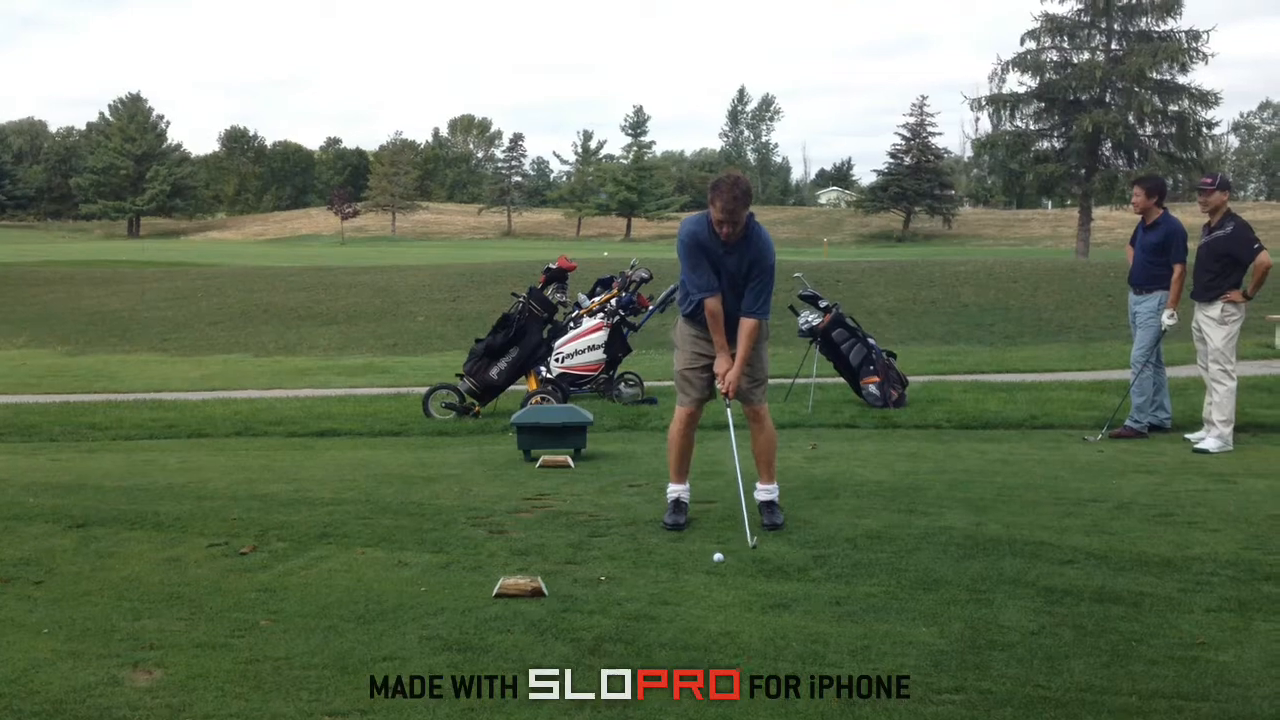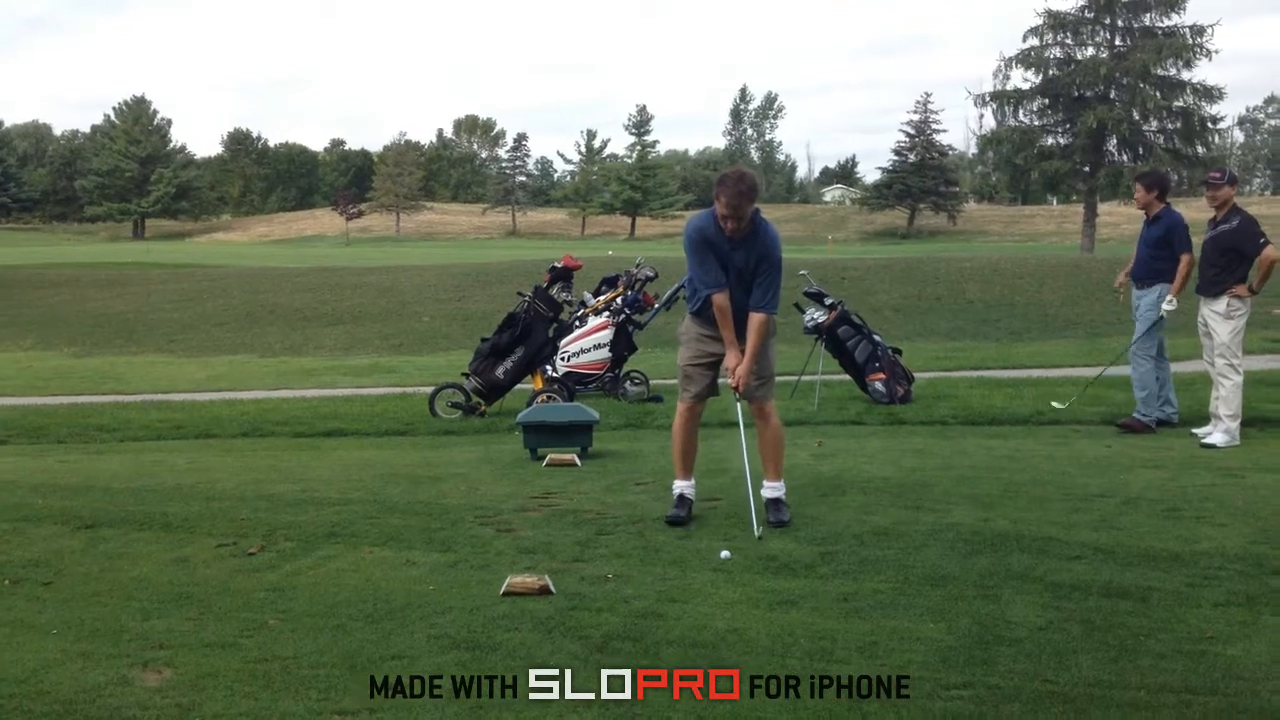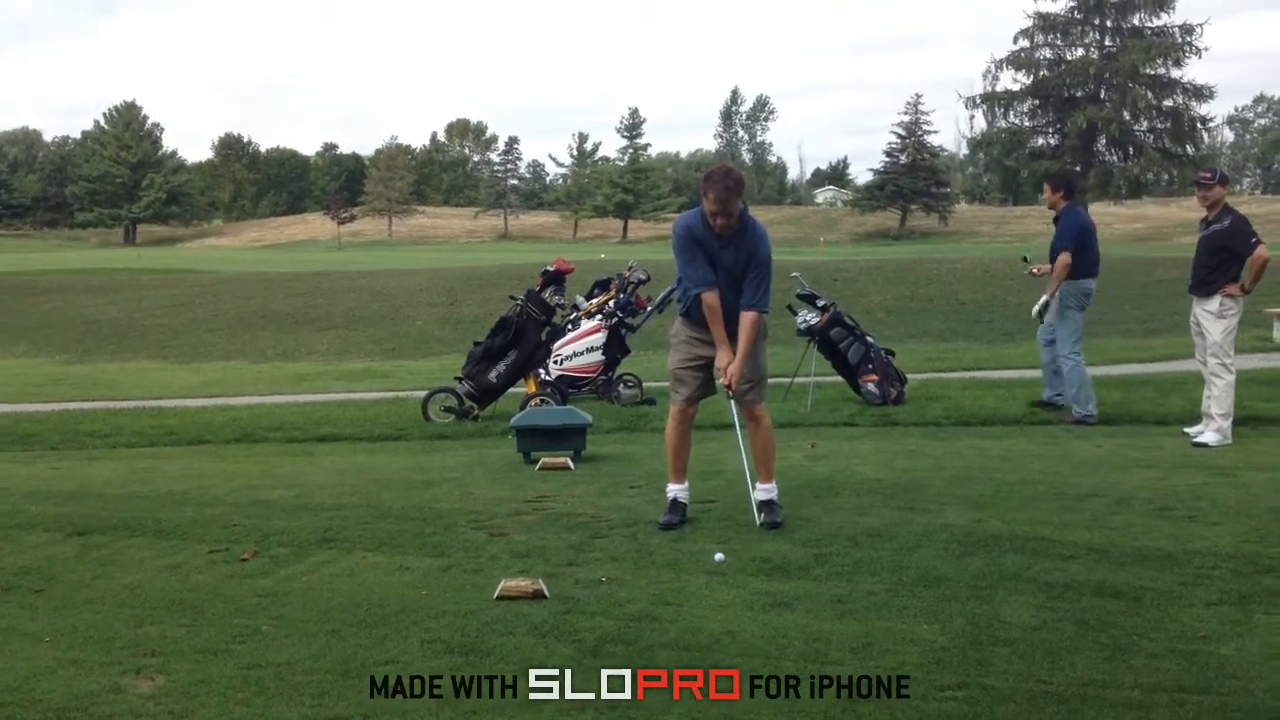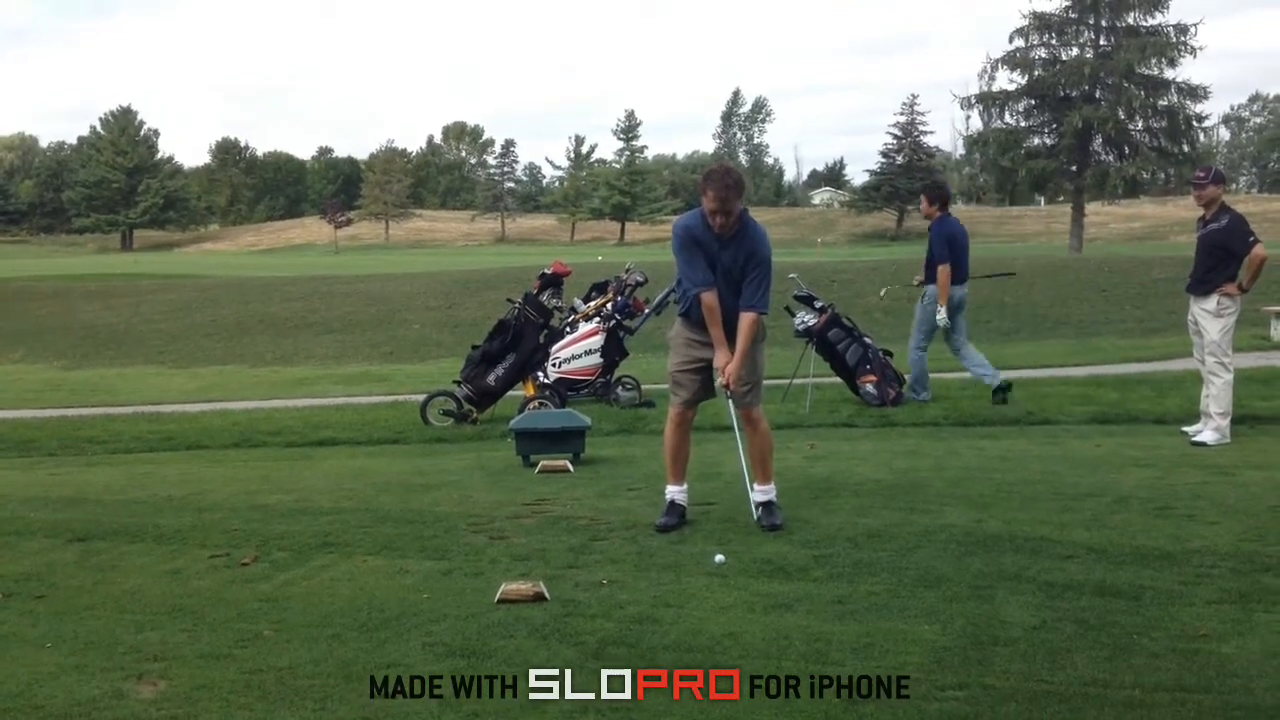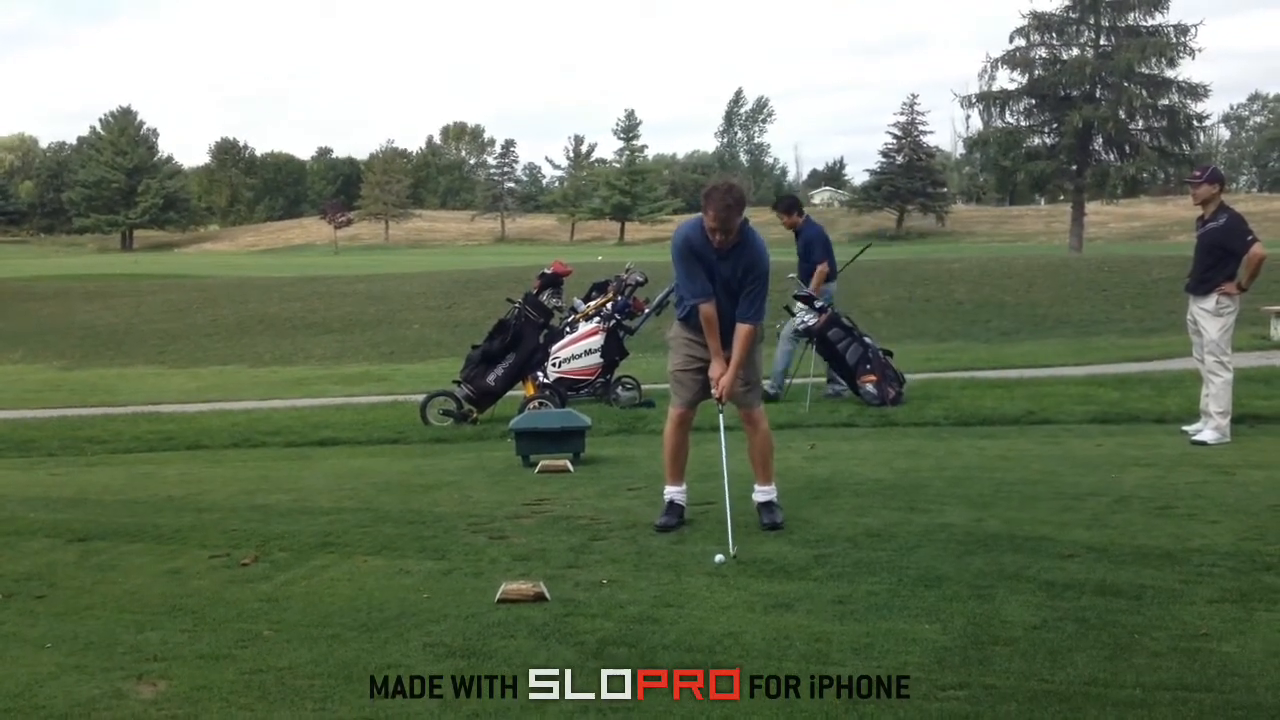
dt=1s
person 1, frame 1
left shoulder: (761, 244)
right shoulder: (691, 232)
left elbow: (753, 314)
right elbow: (708, 298)
left wrist: (738, 366)
right wrist: (720, 354)
left hip: (746, 329)
right hip: (697, 328)
left knee: (757, 410)
right knee: (686, 412)
left ankle: (768, 495)
right ankle: (677, 495)
person 1, frame 2
left shoulder: (768, 239)
right shoulder: (698, 229)
left elbow: (761, 308)
right elbow: (716, 294)
left wrist: (747, 362)
right wrist: (730, 349)
left hip: (753, 326)
right hip: (704, 325)
left knee: (764, 407)
right knee: (689, 406)
left ankle: (774, 492)
right ankle: (683, 490)
person 1, frame 3
left shoulder: (756, 237)
right shoulder: (686, 228)
left elbow: (752, 306)
right elbow: (706, 292)
left wrist: (738, 359)
right wrist: (720, 348)
left hip: (744, 328)
right hip: (694, 328)
left knee: (755, 410)
right knee: (681, 409)
left ankle: (766, 494)
right ankle: (677, 495)
person 1, frame 4
left shoulder: (756, 239)
right shoulder: (685, 229)
left elbow: (752, 308)
right elbow: (705, 293)
left wrist: (737, 359)
right wrist: (719, 350)
left hip: (742, 330)
right hip: (693, 330)
left knee: (751, 413)
right knee: (680, 413)
left ankle: (765, 495)
right ankle: (676, 498)
person 1, frame 5
left shoulder: (755, 250)
right shoulder: (685, 238)
left elbow: (748, 319)
right elbow: (704, 303)
left wrist: (732, 371)
right wrist: (715, 359)
left hip: (740, 334)
right hip: (692, 331)
left knee: (752, 412)
right knee: (680, 413)
left ankle: (766, 495)
right ankle: (674, 498)
person 2, frame 1
left shoulder: (1235, 228)
right shoulder: (1207, 228)
left elbow: (1264, 261)
left wrist: (1247, 294)
right wrist: (1199, 304)
left hip: (1222, 310)
right hip: (1201, 308)
left knee: (1221, 372)
right knee: (1208, 372)
left ankle: (1222, 436)
right ankle: (1210, 428)
person 2, frame 2
left shoulder: (1242, 222)
right shoulder: (1213, 222)
left elbow: (1270, 255)
left wrist: (1253, 288)
left hip: (1228, 304)
right hip: (1207, 302)
left knee: (1227, 366)
right knee: (1214, 366)
left ankle: (1229, 430)
right ankle: (1217, 422)
person 2, frame 3
left shoulder: (1233, 222)
right shoulder: (1205, 222)
left elbow: (1261, 255)
left wrist: (1245, 288)
right wrist: (1197, 292)
left hip: (1220, 304)
right hip: (1199, 302)
left knee: (1220, 365)
right knee: (1207, 365)
left ankle: (1221, 429)
right ankle: (1209, 422)
person 2, frame 4
left shoulder: (1231, 220)
right shoulder: (1203, 221)
left elbow: (1259, 253)
left wrist: (1243, 286)
right wrist: (1194, 280)
left hip: (1218, 303)
right hip: (1197, 300)
left knee: (1218, 364)
right knee: (1205, 364)
left ankle: (1219, 428)
right ankle: (1207, 421)
person 2, frame 5
left shoulder: (1229, 220)
right shoulder: (1202, 221)
left elbow: (1257, 253)
left wrist: (1241, 286)
left hip: (1217, 302)
right hip: (1197, 300)
left knee: (1217, 363)
right knee: (1204, 363)
left ankle: (1219, 428)
right ankle: (1207, 420)
person 3, frame 1
left shoulder: (1172, 228)
right shoulder: (1143, 224)
left elbow: (1179, 271)
left wrist: (1171, 309)
left hip: (1155, 300)
right hip: (1136, 297)
left knee: (1140, 359)
right knee: (1152, 361)
left ankle: (1138, 423)
right ankle: (1160, 418)
person 3, frame 2
left shoulder: (1173, 221)
right shoulder: (1150, 220)
left elbow: (1187, 260)
left wrist: (1173, 296)
right wrist: (1126, 272)
left hip: (1158, 293)
right hip: (1141, 292)
left knee: (1141, 352)
right knee: (1155, 355)
left ankle: (1145, 416)
right ankle: (1166, 412)
person 3, frame 3
left shoulder: (1069, 219)
right shoulder: (1075, 216)
left elbow: (1065, 261)
left wrist: (1048, 294)
right wrist: (1047, 269)
left hip: (1072, 288)
right hip: (1076, 286)
left knee: (1068, 351)
right knee: (1047, 337)
left ankle: (1085, 411)
right ankle: (1055, 395)
person 3, frame 4
left shoulder: (939, 229)
right shoulder: (956, 225)
left elbow: (944, 270)
left wrist: (941, 307)
right wrist: (926, 277)
left hip: (939, 291)
right hip: (959, 290)
left knee: (918, 344)
right knee: (959, 344)
left ankle: (918, 392)
right ankle: (996, 382)
person 3, frame 5
left shoulder: (812, 233)
right shoulder: (804, 231)
left elbow: (823, 269)
left hip: (818, 291)
right hip: (816, 290)
left knee: (789, 336)
left ankle: (774, 388)
right ankle: (838, 385)
